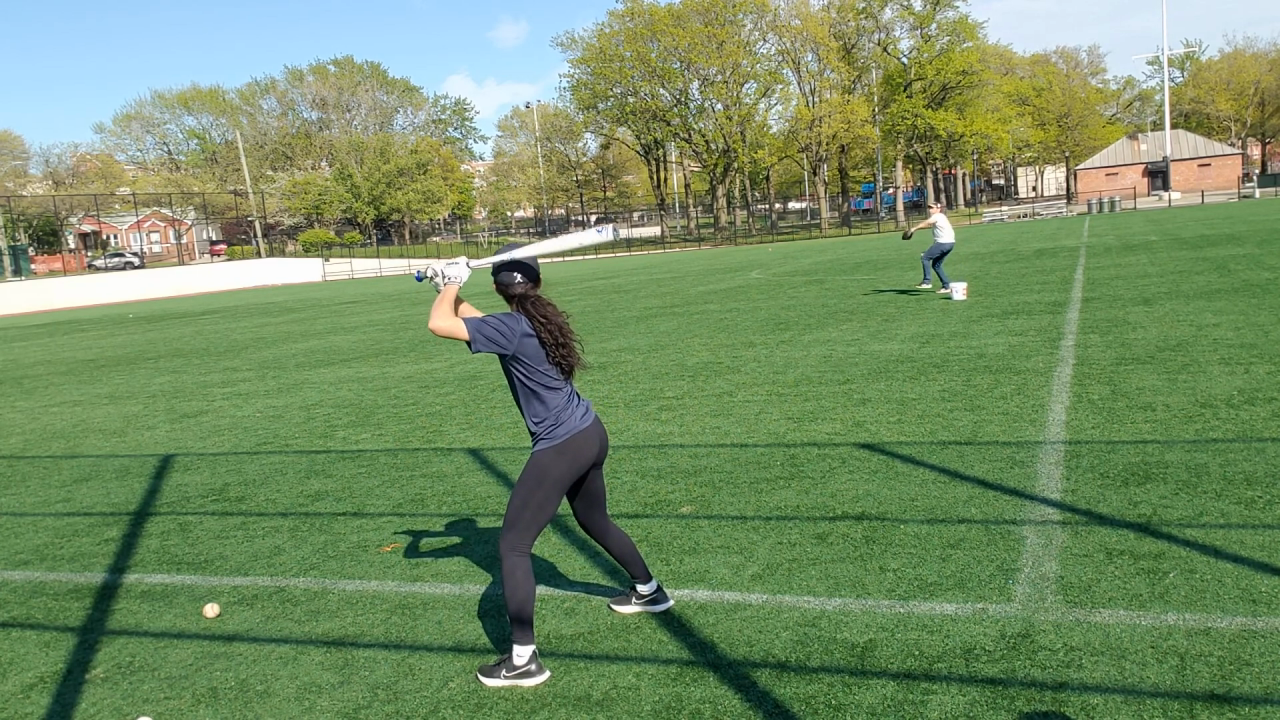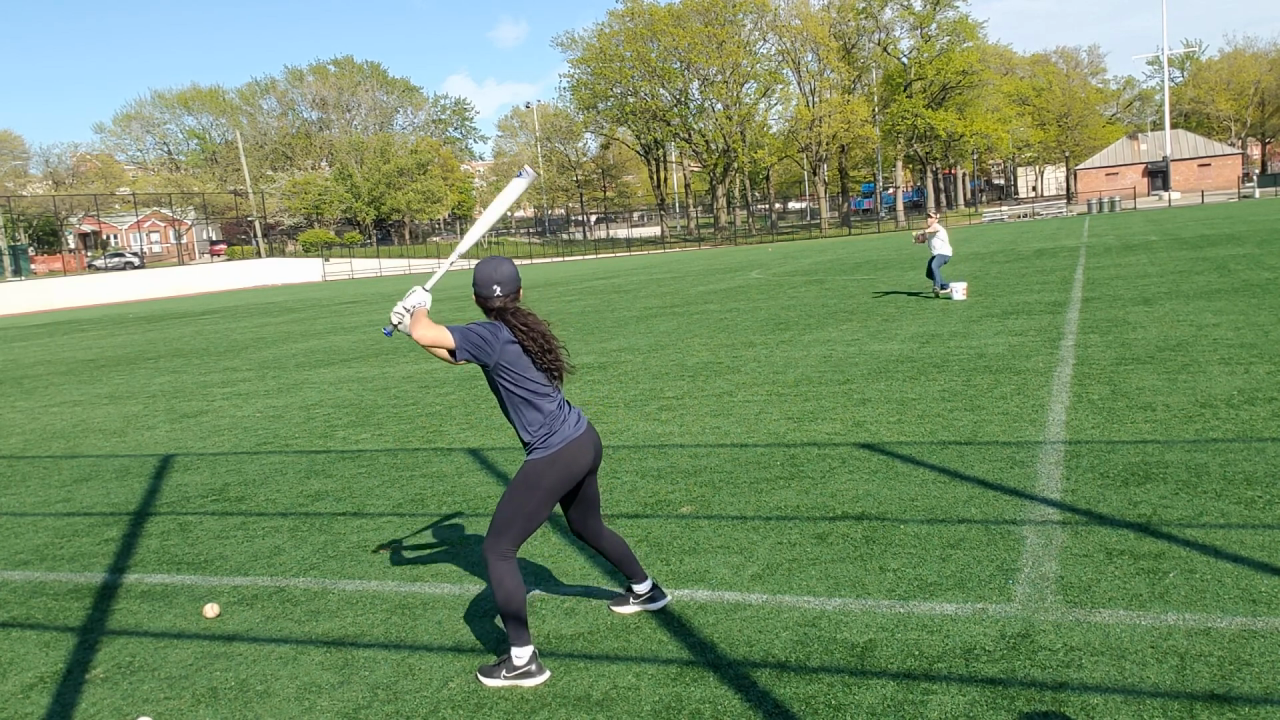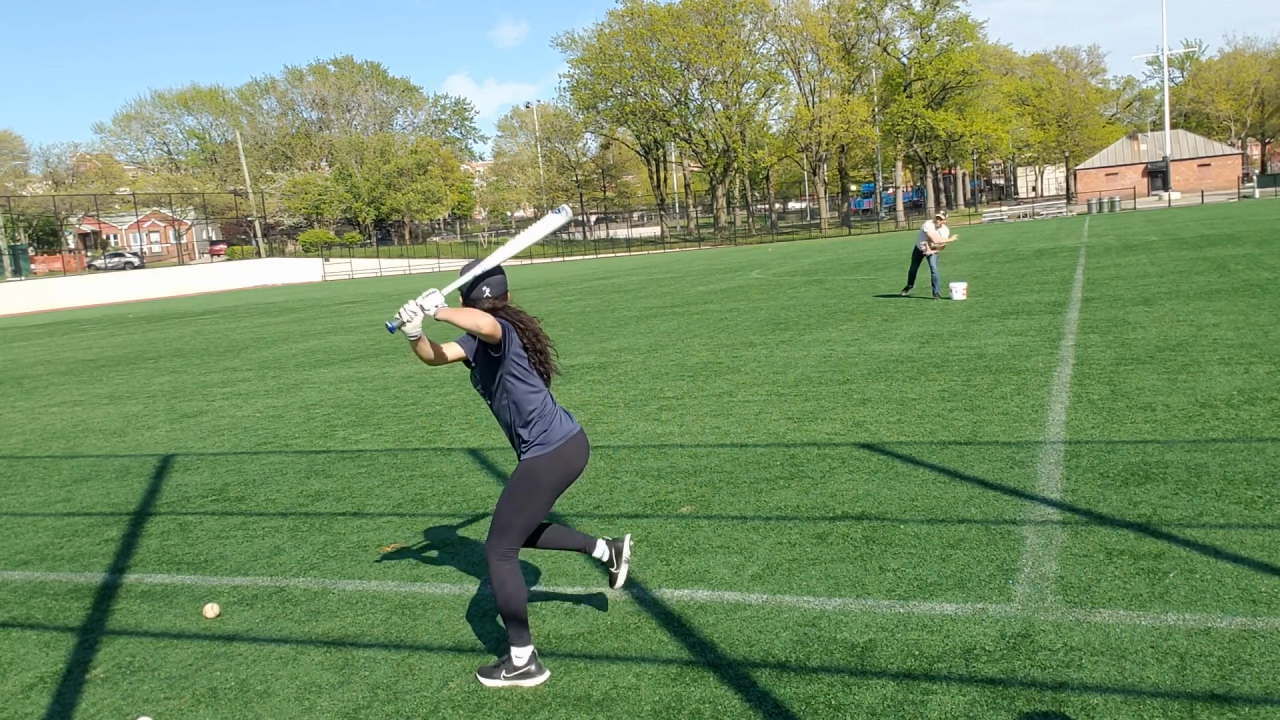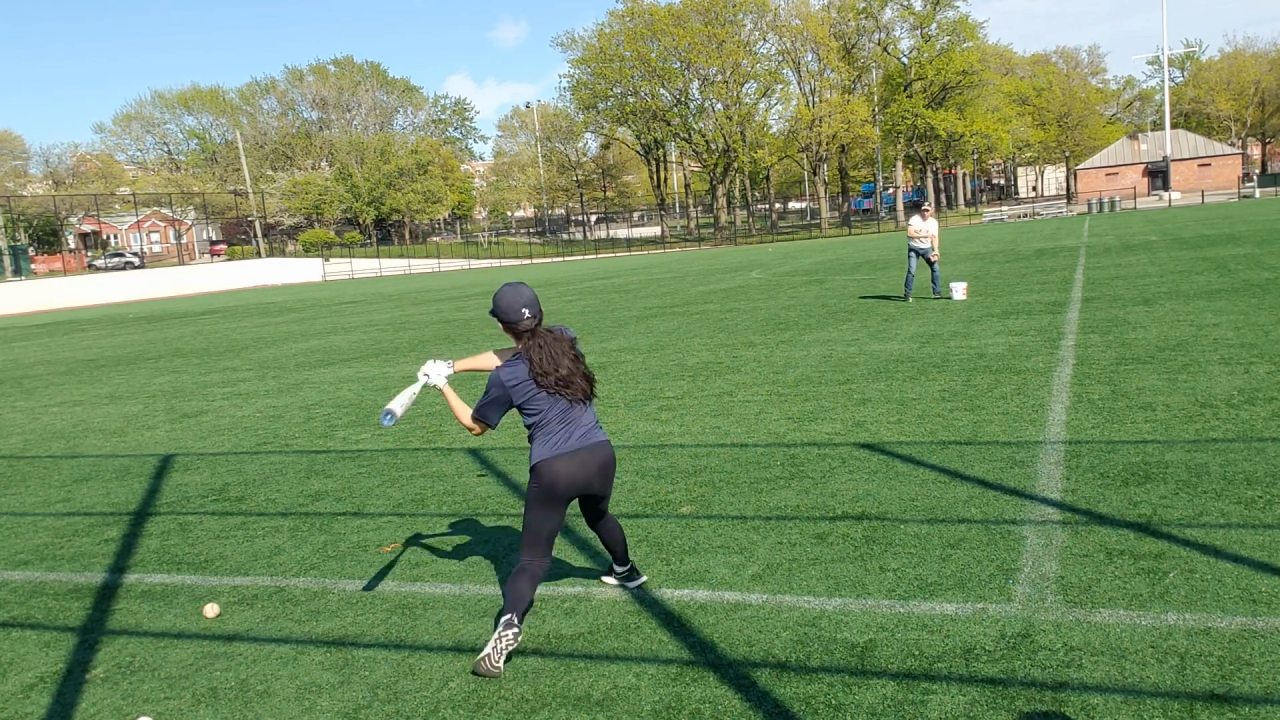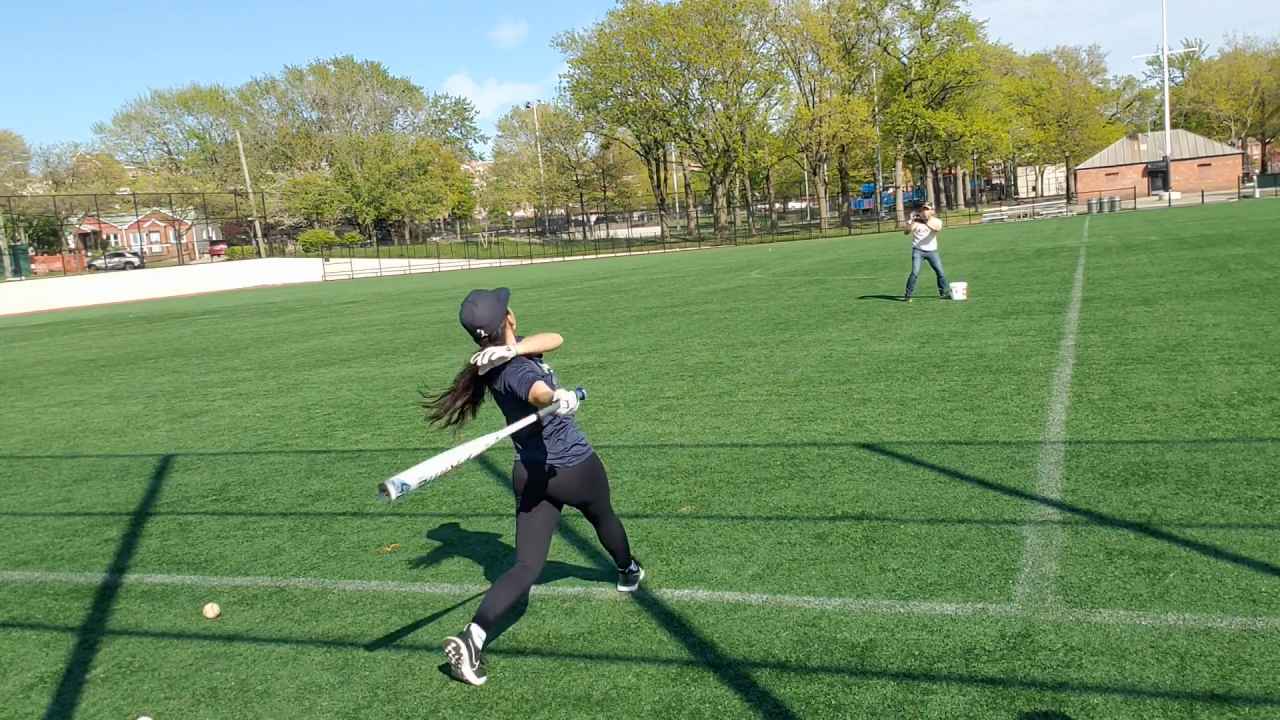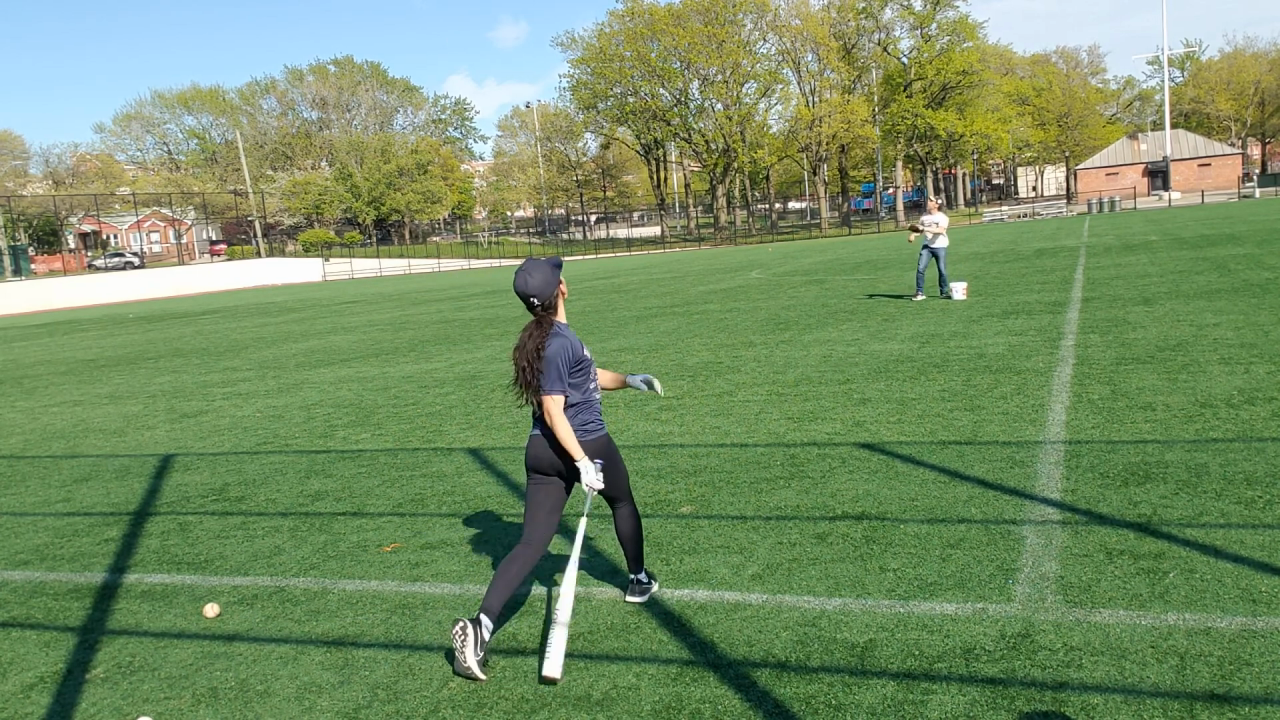
dt=0.4s
person 1, frame 1
left shoulder: (512, 327)
right shoulder: (539, 318)
left elbow: (438, 325)
right elbow: (479, 323)
left wrist: (452, 282)
right wrist: (450, 290)
left hip: (560, 448)
right hip: (590, 434)
left knee: (512, 545)
right knee: (595, 521)
left ankle: (524, 659)
right ankle: (649, 591)
person 1, frame 2
left shoulder: (493, 336)
right shoulder: (522, 329)
left elbow: (425, 336)
right elbow: (455, 353)
left wrist: (418, 308)
right wrist: (412, 319)
left hip: (554, 458)
right hip: (583, 442)
left knee: (497, 550)
right knee: (587, 527)
left ankle: (523, 660)
right ankle: (645, 590)
person 1, frame 3
left shoulder: (500, 331)
right shoulder: (480, 340)
left elbow: (485, 323)
right elbow: (437, 355)
left wrist: (437, 309)
right wrist: (414, 333)
left hip: (550, 456)
right hip: (566, 444)
left knee: (499, 552)
right knee: (525, 532)
left ankle: (523, 662)
right ankle: (607, 550)
person 1, frame 4
left shoulder: (506, 379)
right shoulder: (563, 338)
left elbow: (474, 426)
left wrist: (442, 384)
right wrist: (450, 367)
left hip: (553, 470)
right hip: (600, 455)
left knee: (534, 560)
right knee: (598, 515)
left ankle: (509, 624)
right ankle: (625, 571)
person 1, frame 5
left shoulder: (495, 362)
right shoulder: (515, 369)
left elbow: (553, 340)
right elbow: (541, 393)
left wrist: (511, 349)
right wrist: (559, 399)
left hip: (531, 476)
right hip: (575, 469)
left knee: (526, 566)
right knee: (603, 516)
left ankle: (472, 638)
right ankle: (627, 572)
person 1, frame 6
left shoulder: (555, 333)
right shoulder: (556, 343)
left elbow: (591, 379)
right elbow: (553, 411)
left wrist: (630, 380)
right wrist: (582, 463)
left hip: (543, 452)
right hip: (587, 446)
left knee: (531, 543)
right knee: (622, 502)
left ankle: (479, 625)
right ankle: (638, 580)
